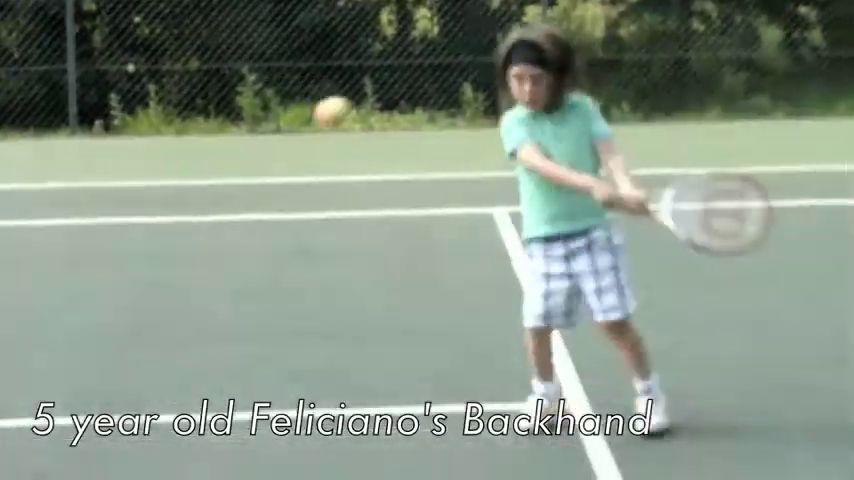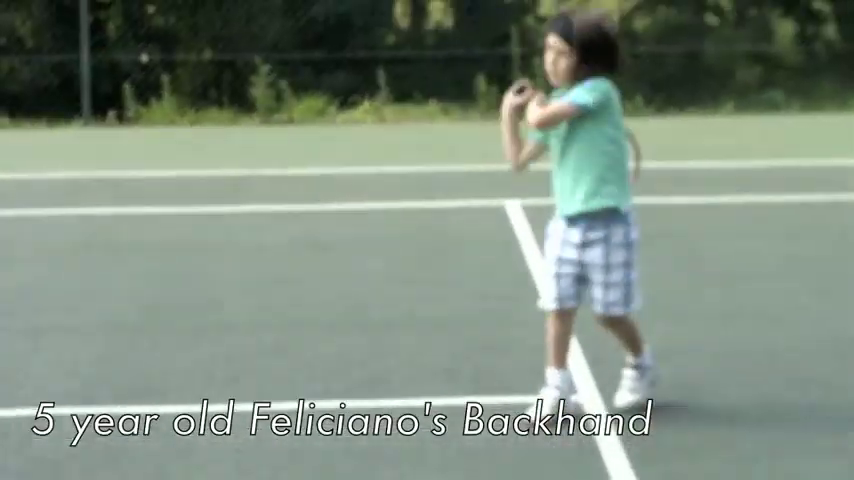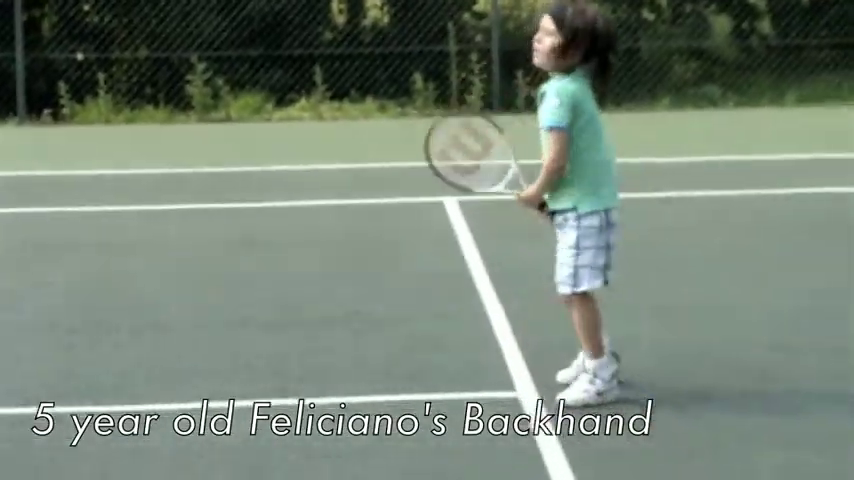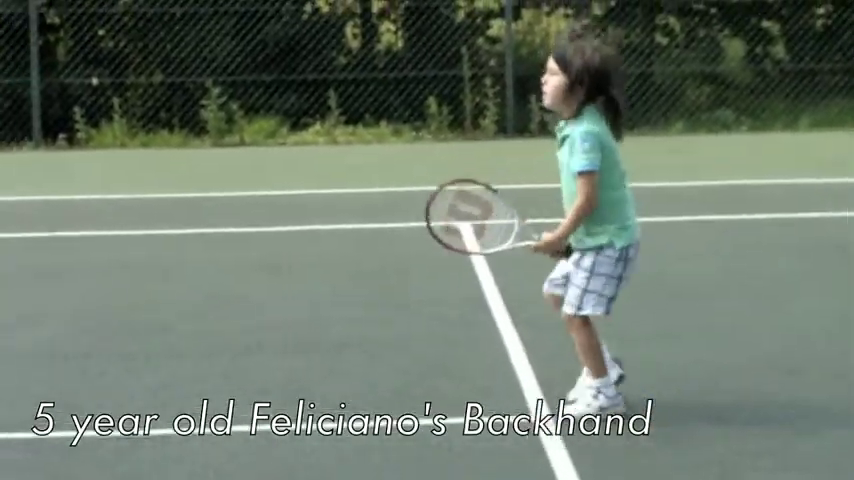
dt=0.5s
person 1, frame 1
left shoulder: (581, 109)
right shoulder: (513, 123)
left elbow: (611, 156)
right elbow: (541, 166)
left wrist: (626, 189)
right wrist: (591, 186)
left hip: (592, 234)
right hip: (544, 241)
left knee: (614, 321)
right knee: (537, 325)
left ankle: (649, 393)
right ankle: (545, 395)
person 1, frame 2
left shoulder: (597, 91)
right shoulder: (561, 104)
left elbow: (540, 120)
right elbow: (518, 160)
left wrist: (532, 102)
right wrist: (509, 111)
left hip: (607, 223)
right hip: (566, 224)
left knee: (612, 312)
right knee: (558, 307)
left ankle: (640, 364)
right ankle: (557, 389)
person 1, frame 3
left shoulder: (561, 92)
right shoulder: (572, 86)
left elbow: (556, 159)
left wrist: (535, 191)
right wrist: (547, 192)
left hip: (585, 209)
right hip: (573, 206)
left knee: (576, 292)
right knee: (573, 290)
left ankle: (601, 377)
right ankle: (599, 356)
person 1, frame 4
left shoulder: (585, 134)
right shoulder: (576, 126)
left elbow: (588, 198)
left wrist: (560, 236)
right wrist: (566, 234)
left hip: (608, 241)
right hip: (593, 238)
left knee: (575, 314)
right knee: (556, 293)
left ankle: (604, 394)
right ankle: (603, 368)
